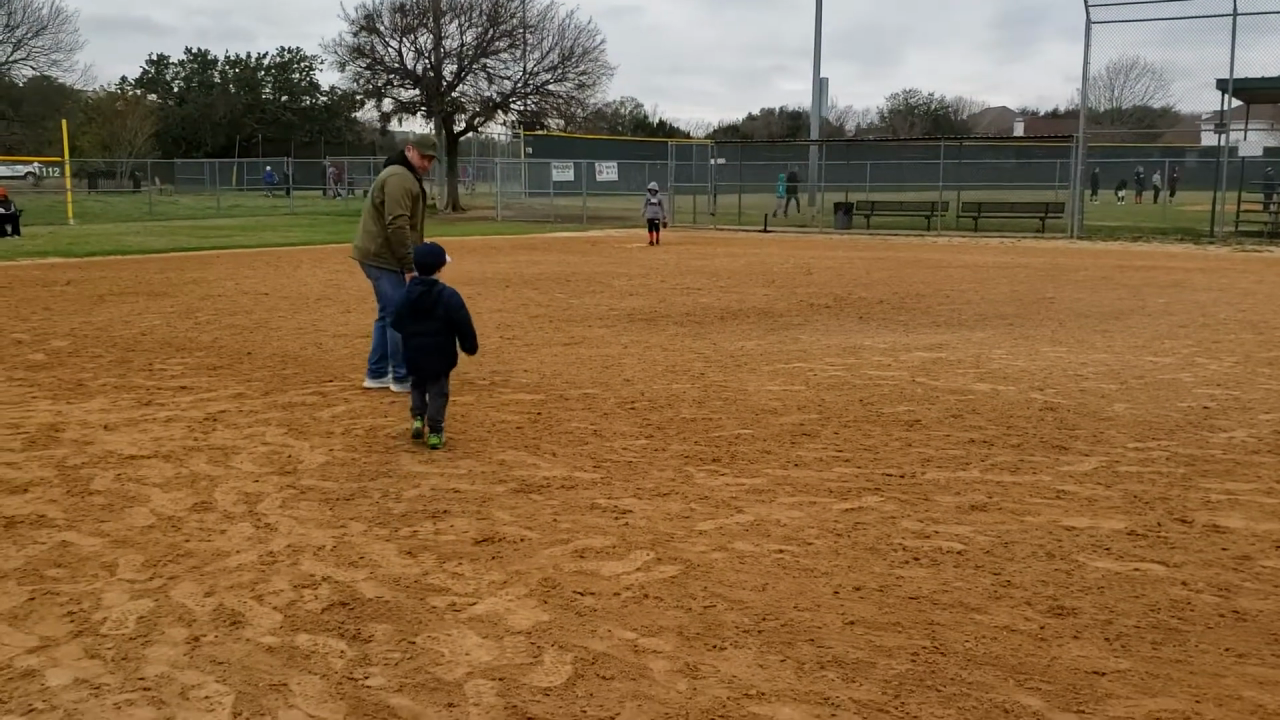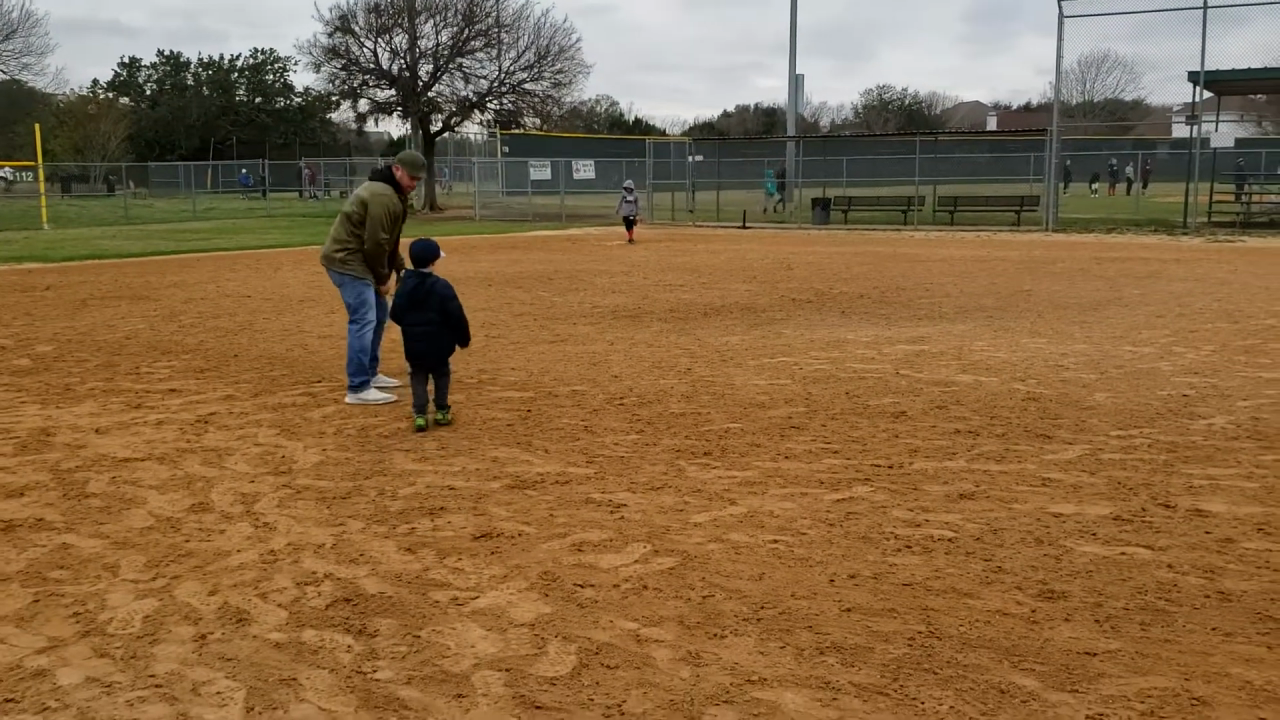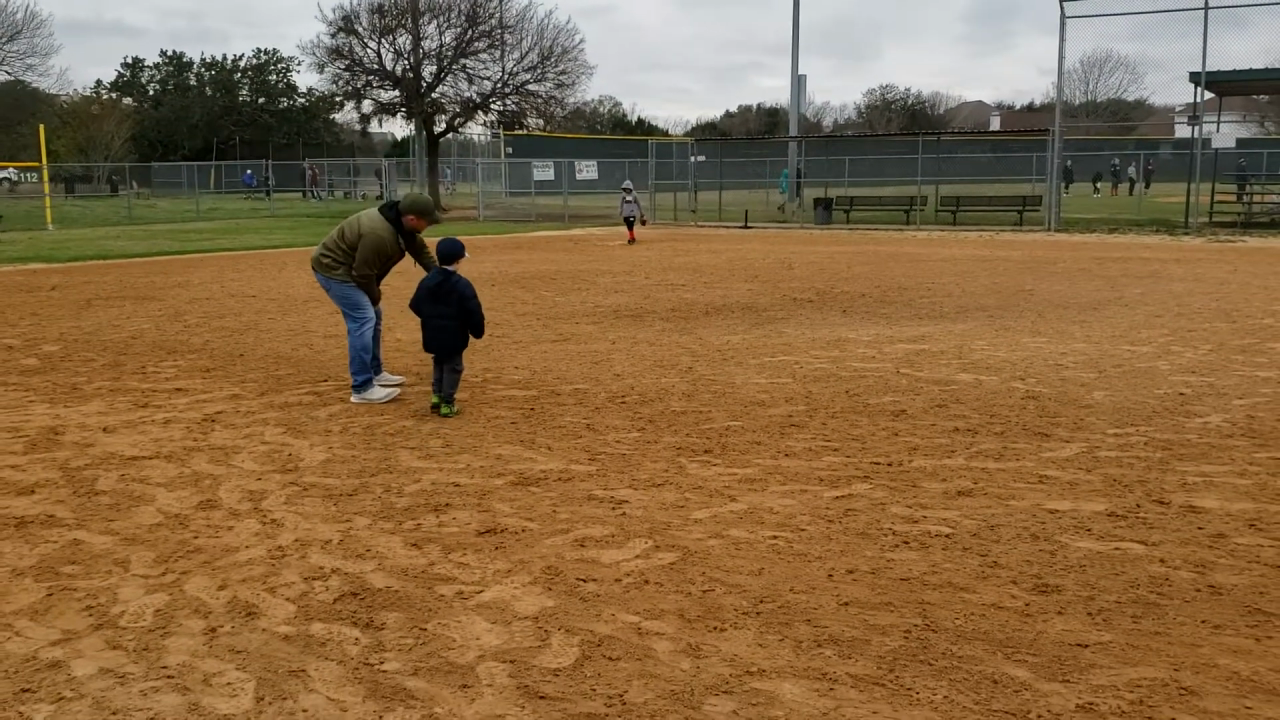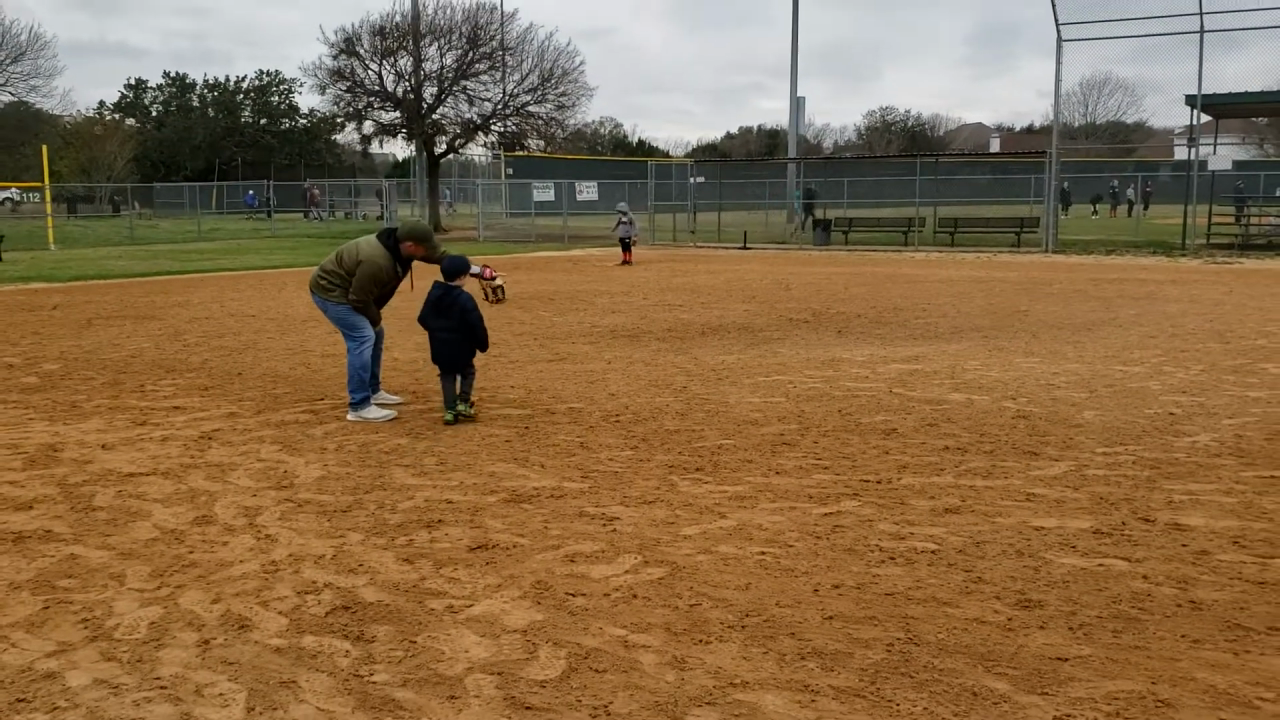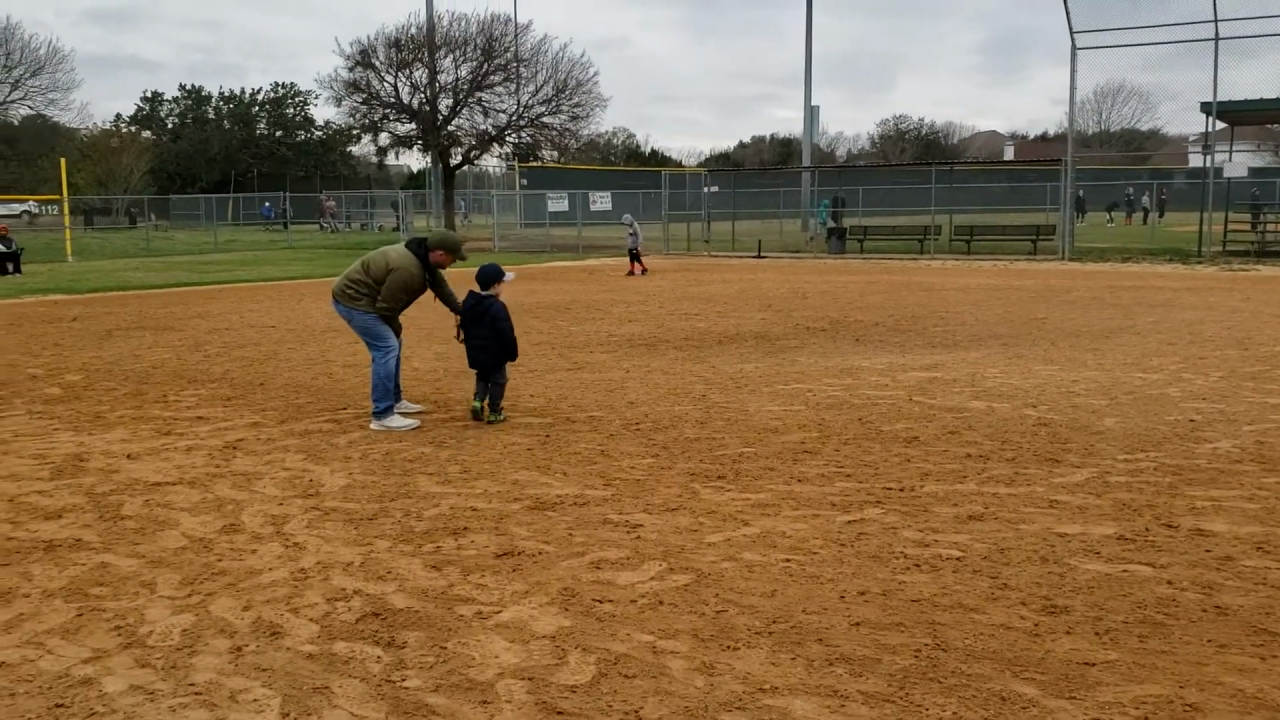
dt=0.4s
person 1, frame 1
left shoulder: (406, 177)
right shoulder: (399, 177)
right elbow: (397, 225)
left wrist: (408, 264)
right wrist: (409, 266)
left hip: (377, 255)
right hip: (384, 257)
left knee: (388, 314)
left ankle: (377, 374)
right ankle: (401, 378)
person 1, frame 2
left shoulder: (392, 193)
right shoulder: (383, 197)
left elbow: (389, 240)
right elbow: (375, 244)
left wrist: (400, 269)
right wrist: (382, 279)
left hip: (352, 261)
right hip: (348, 262)
left knee: (378, 313)
right knee: (364, 320)
left ankle: (370, 372)
right ankle: (358, 389)
person 1, frame 3
left shoulder: (400, 224)
right shoulder: (377, 234)
left elbow: (420, 251)
right elbow: (363, 274)
right wrist: (375, 297)
left hip: (345, 269)
right hip: (333, 269)
left knee: (372, 316)
right knee: (365, 318)
left ankle: (373, 373)
right ankle: (362, 389)
person 1, frame 4
left shoulder: (402, 244)
right shoulder: (377, 261)
left elbow: (440, 256)
right elbow: (358, 298)
left wrist: (476, 270)
right wrist: (375, 320)
left hip: (351, 290)
right hip: (330, 291)
left knee: (374, 335)
right knee: (363, 338)
left ankle: (372, 391)
right ankle: (359, 408)
person 1, frame 5
left shoulder: (422, 257)
right shoulder: (407, 269)
left elbow: (439, 285)
right elbow: (386, 307)
left wrist: (460, 309)
right wrist: (396, 330)
left hip: (358, 297)
right hip: (353, 300)
left knee: (392, 345)
right knee: (387, 348)
left ankle: (394, 401)
right ankle: (382, 416)
person 2, frame 1
left shoulder: (406, 295)
right shoulder: (449, 296)
left elbow: (397, 324)
right elbow: (463, 325)
right wrist: (470, 347)
left hip: (414, 356)
right hip: (440, 356)
left knee: (417, 388)
right knee: (438, 392)
left ankle: (418, 420)
right ankle: (435, 432)
person 2, frame 2
left shoulder: (403, 287)
right shoulder: (442, 287)
left elbow: (395, 315)
right elbow: (456, 316)
right wrist: (463, 339)
left hip: (414, 344)
right hip: (439, 343)
left knee: (418, 376)
right knee: (442, 374)
left ankle: (420, 414)
right ankle: (442, 410)
person 2, frame 3
left shoulder: (427, 281)
right shoulder: (463, 285)
left elbow: (415, 305)
right elbow: (474, 312)
right wrist: (477, 331)
left hip: (432, 335)
right hip: (454, 336)
left knee: (439, 363)
right knee: (453, 367)
left ankle: (437, 396)
right ankle: (447, 403)
person 2, frame 4
left shoulder: (433, 295)
right shoulder: (465, 299)
left elbow: (423, 319)
right elbow: (476, 325)
right wrist: (482, 345)
left hip: (440, 348)
right hip: (461, 348)
left knee: (447, 377)
right knee: (467, 373)
left ankle: (449, 410)
right ankle: (463, 404)
person 2, frame 5
left shoulder: (470, 303)
right shoulder: (497, 307)
left elbow: (462, 326)
right elbow: (506, 334)
right wrist: (512, 354)
left hip: (475, 353)
right hip: (494, 353)
left knee: (482, 377)
right knee: (497, 380)
left ankle: (478, 401)
right ankle: (494, 412)
